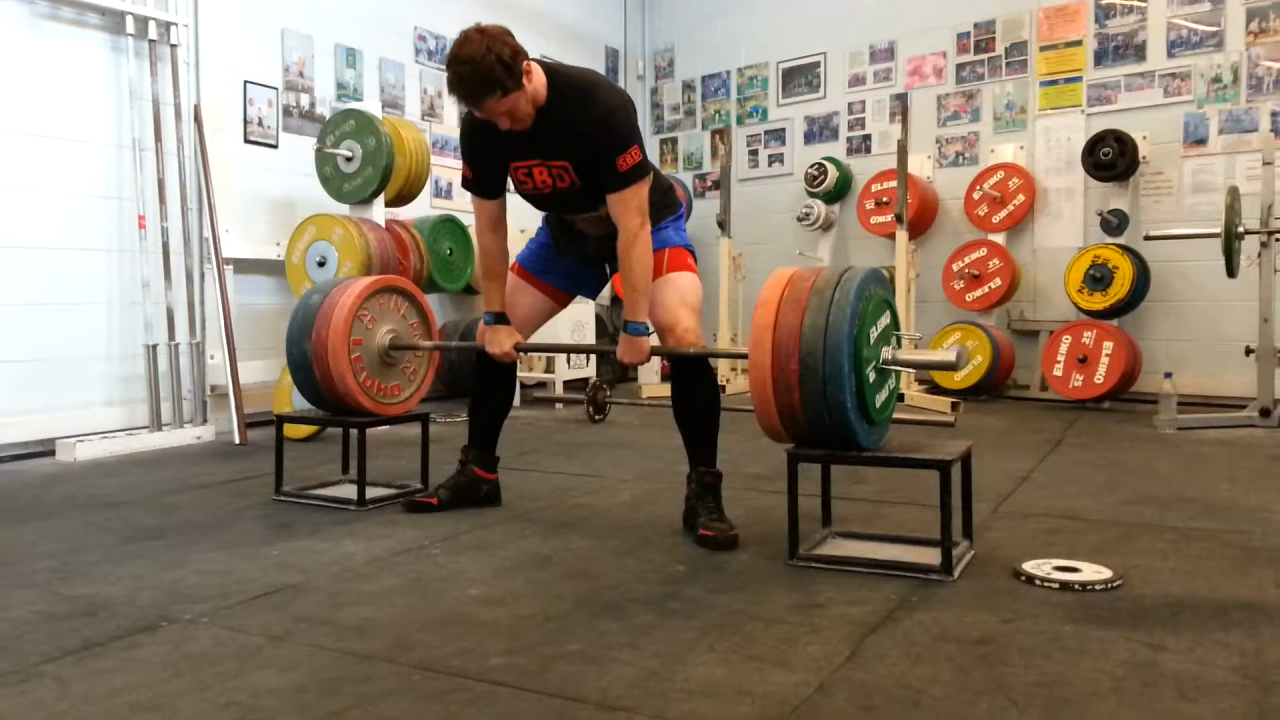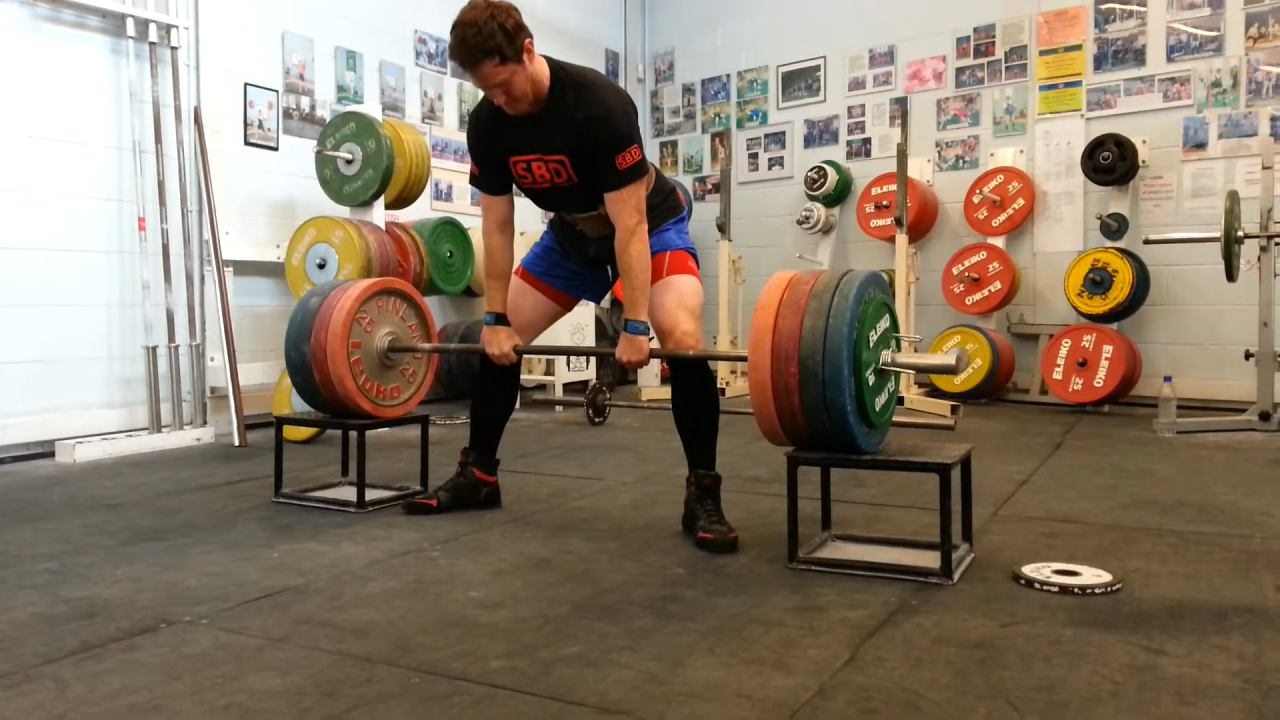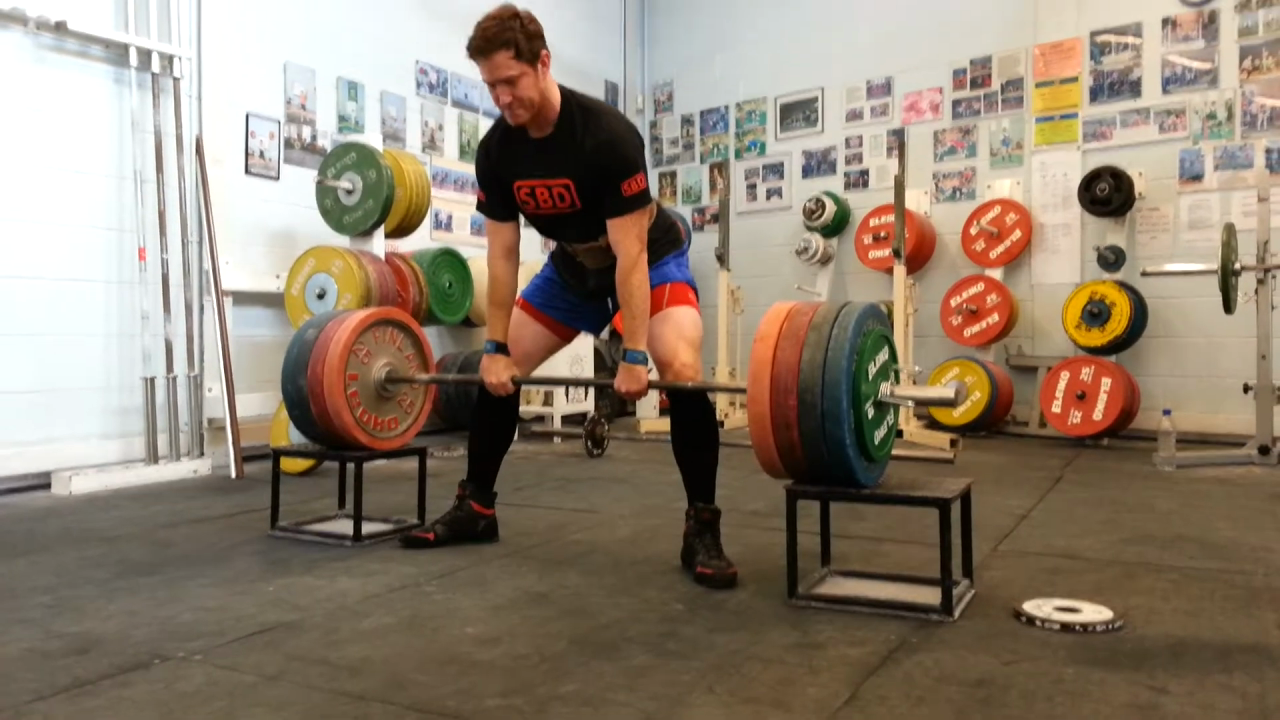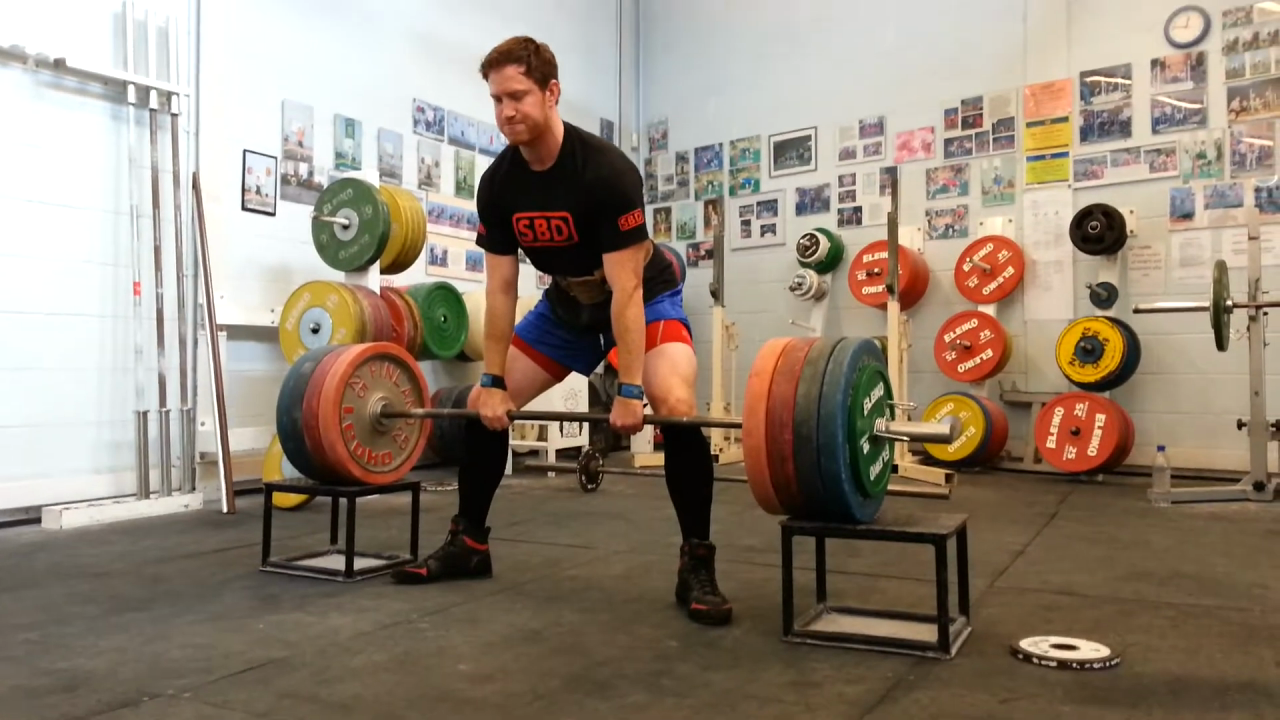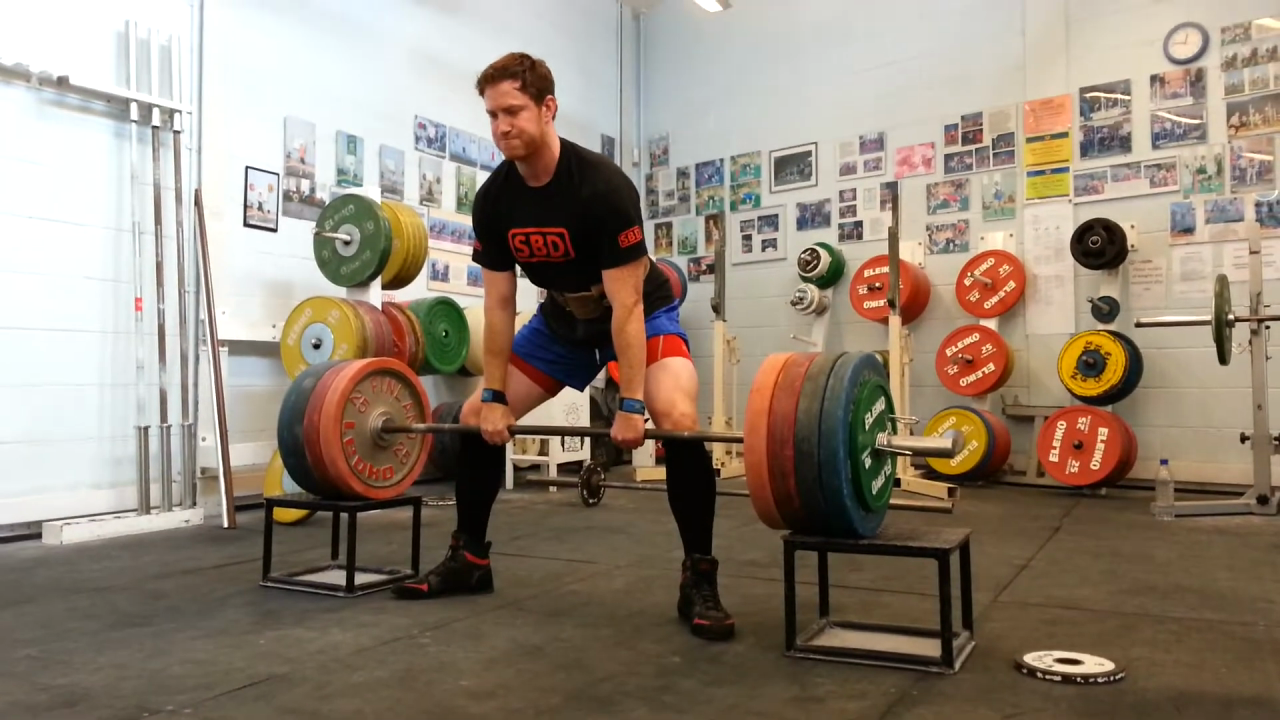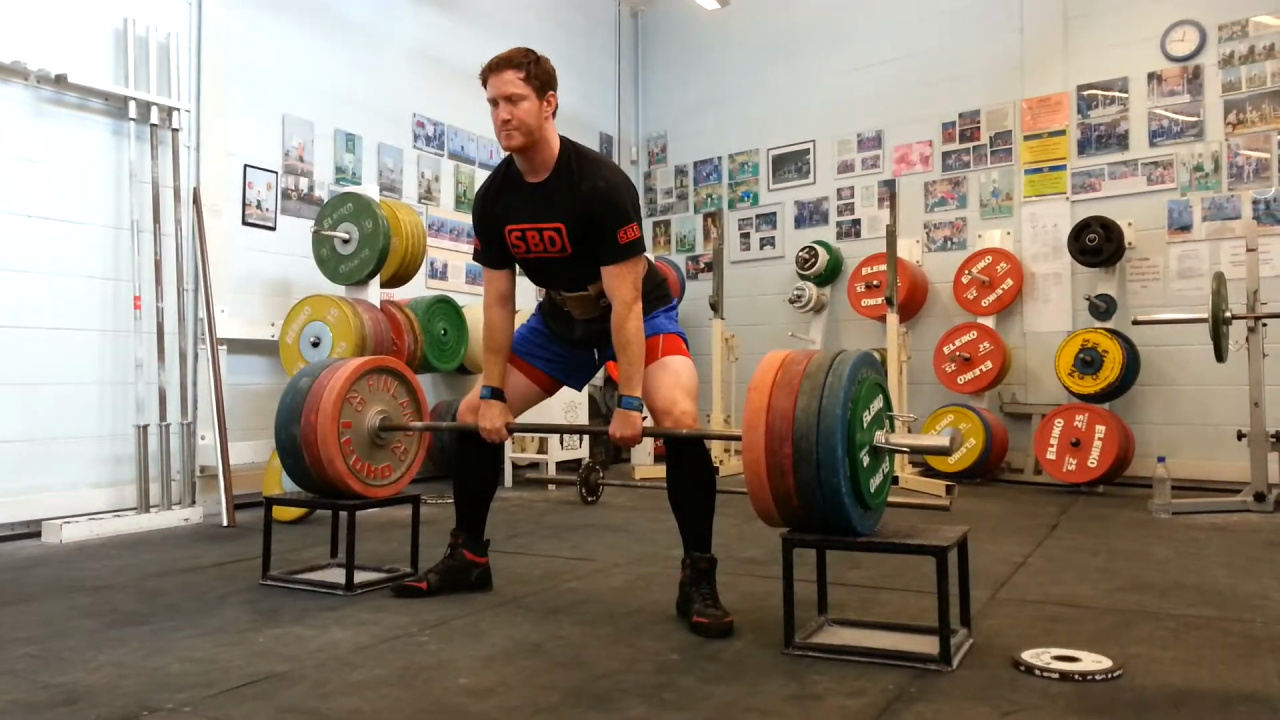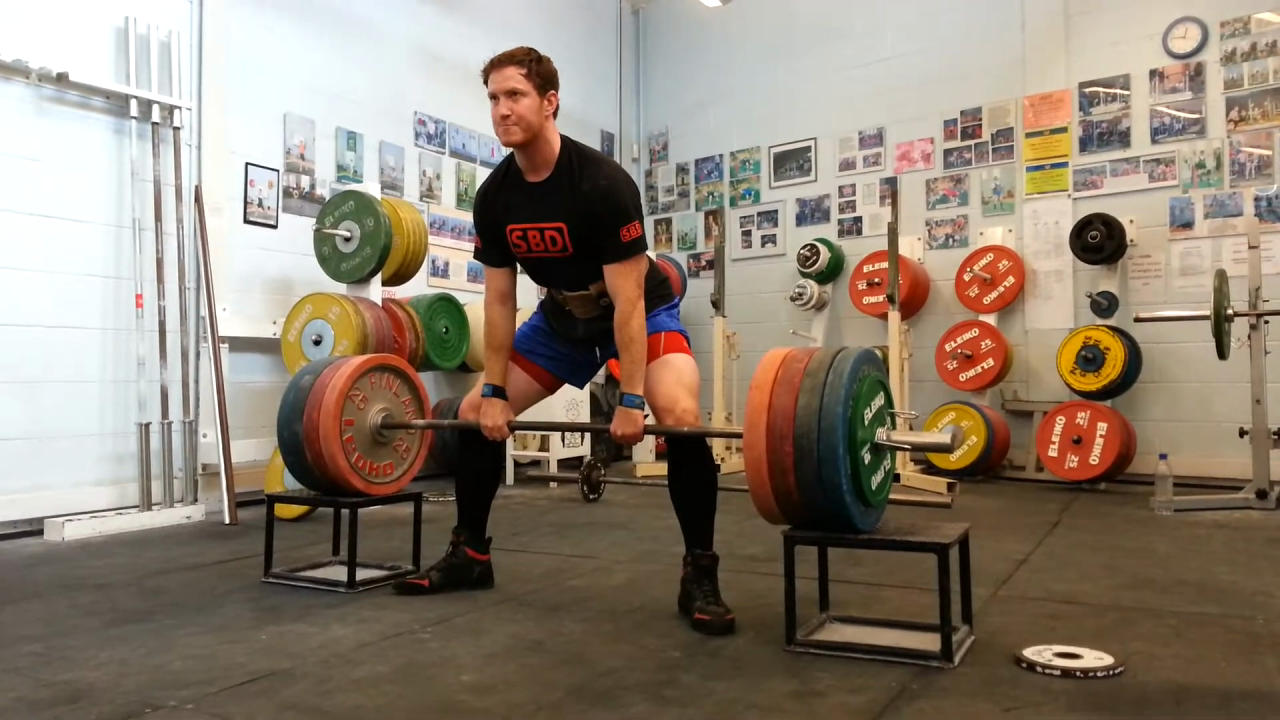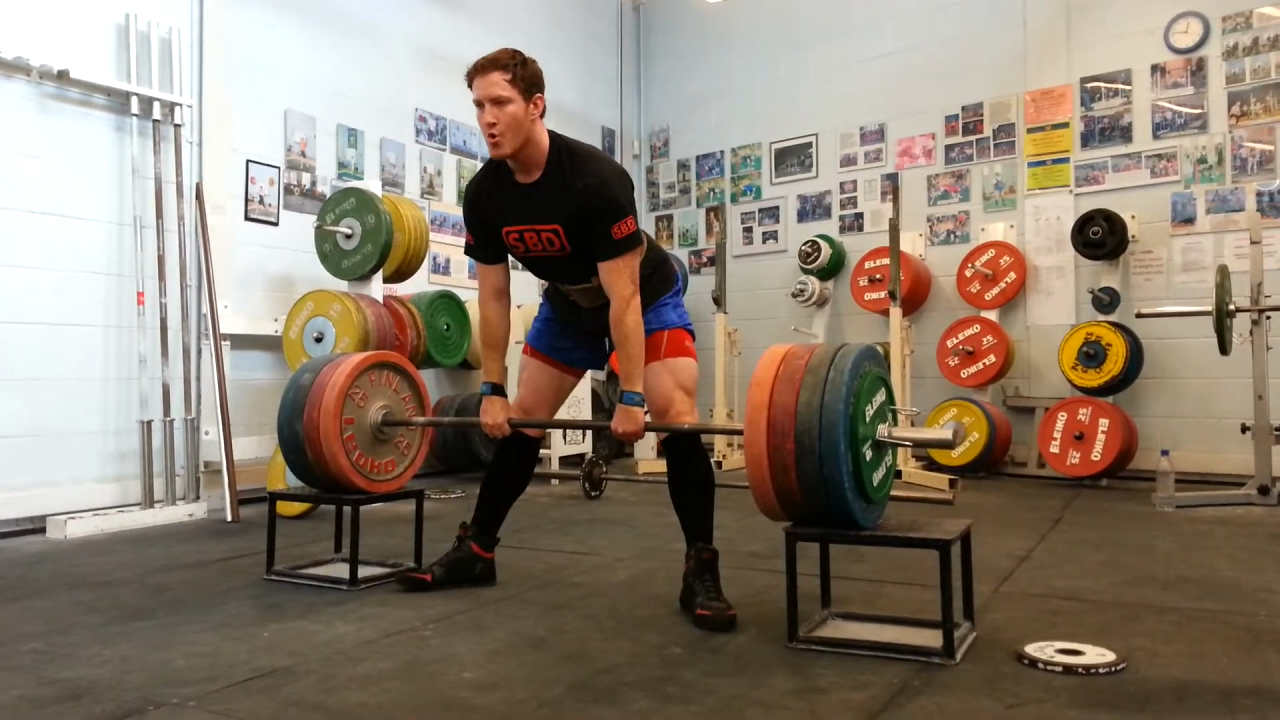
dt=0.5s
person 1, frame 1
left shoulder: (600, 105)
right shoulder: (479, 127)
left elbow: (631, 224)
right elbow: (490, 228)
left wrist: (635, 326)
right wrist: (495, 318)
left hip: (646, 222)
right hip: (567, 229)
left knee: (682, 335)
right knee: (495, 338)
left ankle: (703, 492)
right ankle: (478, 472)
person 1, frame 2
left shoulder: (600, 106)
right shoulder: (486, 124)
left elbow: (630, 225)
right elbow: (497, 226)
left wrist: (635, 327)
right wrist: (495, 319)
left hip: (650, 225)
right hip: (571, 233)
left knee: (682, 338)
right knee: (497, 338)
left ankle: (703, 495)
right ankle: (478, 474)
person 1, frame 3
left shoulder: (607, 134)
right shoulder: (496, 149)
left elbow: (631, 254)
right elbow: (502, 253)
left wrist: (634, 356)
right wrist: (496, 348)
left hip: (651, 260)
right hip: (572, 266)
left knee: (681, 369)
right knee: (495, 373)
left ankle: (702, 529)
right ankle: (476, 507)
person 1, frame 4
left shoulder: (606, 171)
right shoulder: (498, 183)
left elbow: (627, 288)
right elbow: (501, 287)
left wrist: (629, 391)
right wrist: (494, 381)
left hip: (645, 299)
right hip: (566, 304)
left knee: (674, 405)
right knee: (484, 405)
left ankle: (696, 565)
right ankle: (469, 542)
person 1, frame 5
left shoulder: (602, 187)
right shoulder: (493, 199)
left elbow: (626, 304)
right elbow: (498, 303)
left wrist: (629, 406)
right wrist: (493, 395)
left hip: (641, 315)
right hip: (562, 318)
left knee: (677, 419)
right knee: (476, 418)
left ankle: (698, 580)
right ankle: (470, 558)
person 1, frame 6
left shoulder: (601, 184)
right shoulder: (493, 197)
left elbow: (626, 302)
right elbow: (498, 301)
left wrist: (629, 402)
right wrist: (492, 394)
left hip: (639, 314)
right hip: (560, 318)
left knee: (677, 418)
right knee: (474, 415)
left ankle: (698, 578)
right ankle: (468, 556)
person 1, frame 7
left shoulder: (603, 184)
right shoulder: (494, 195)
left elbow: (628, 300)
right elbow: (499, 299)
left wrist: (630, 401)
right wrist: (493, 392)
left hip: (643, 314)
right hip: (562, 317)
left knee: (680, 417)
right knee: (475, 415)
left ankle: (699, 576)
right ankle: (470, 554)
person 1, frame 8
left shoulder: (595, 179)
right shoulder: (484, 195)
left elbow: (623, 295)
right elbow: (494, 296)
left wrist: (630, 399)
right wrist: (492, 390)
left hip: (646, 297)
right hip: (568, 301)
left knee: (674, 417)
right knee: (520, 421)
left ankle: (701, 572)
right ankle: (475, 550)
